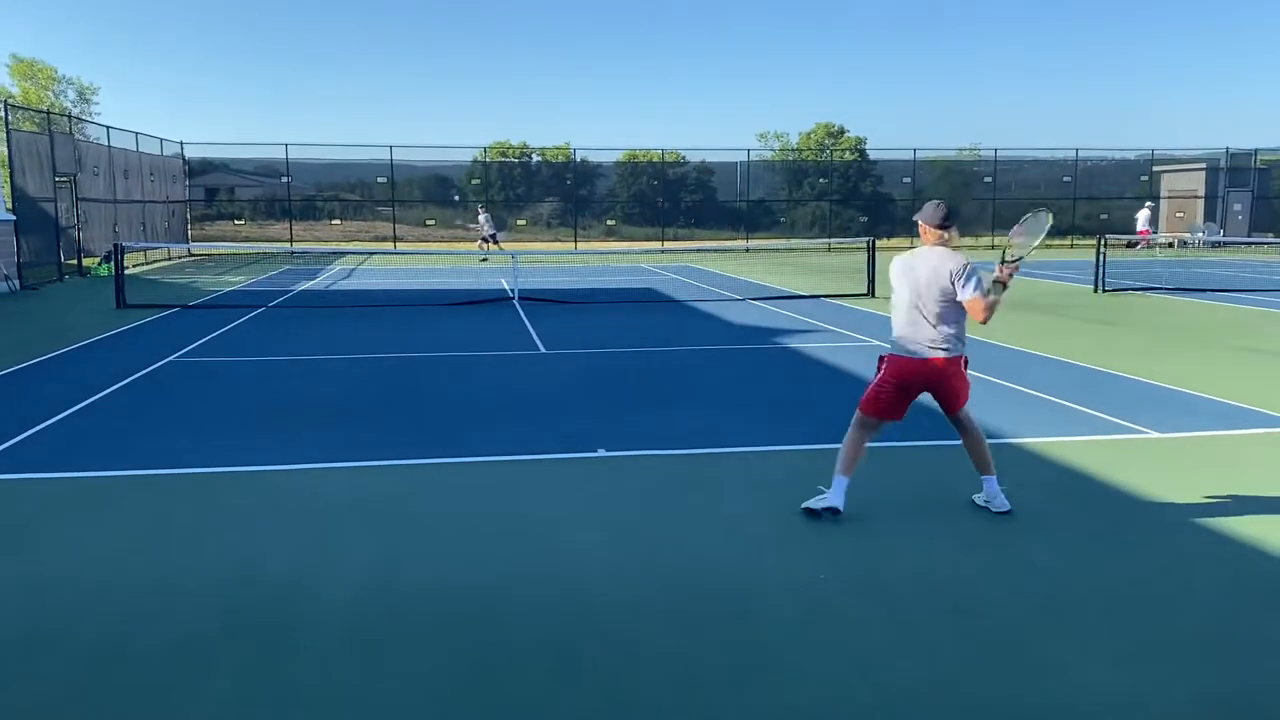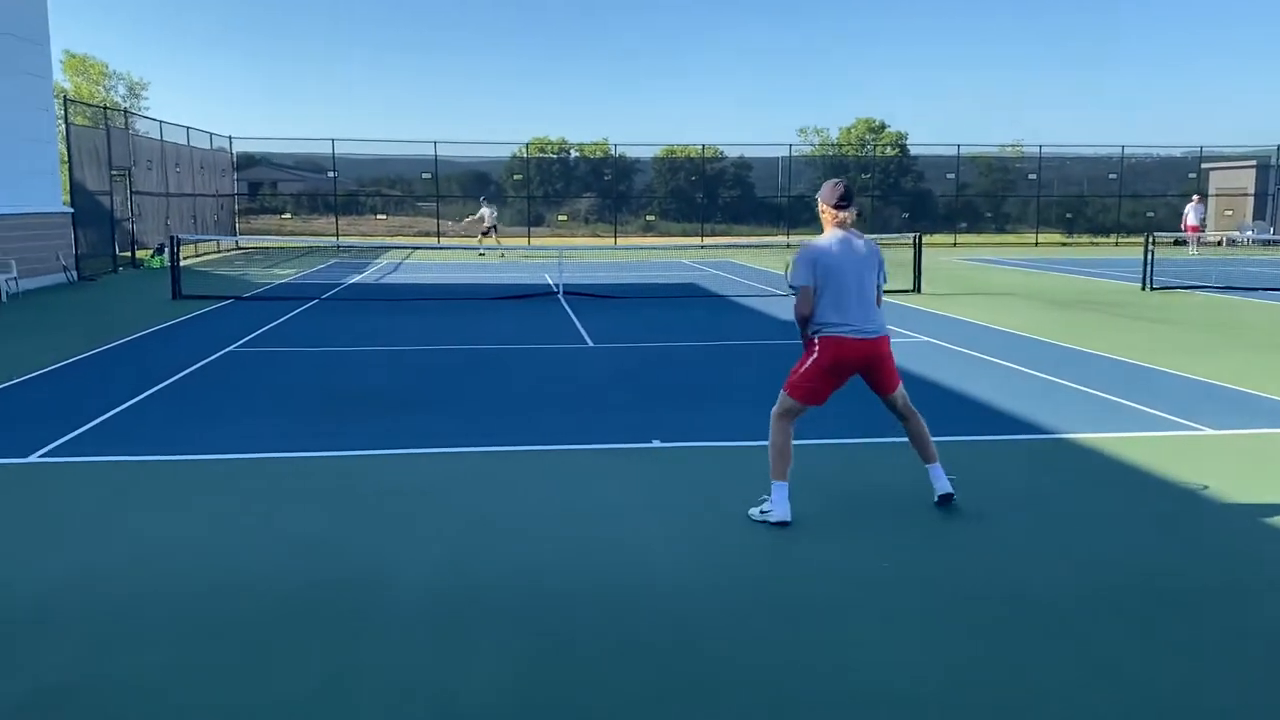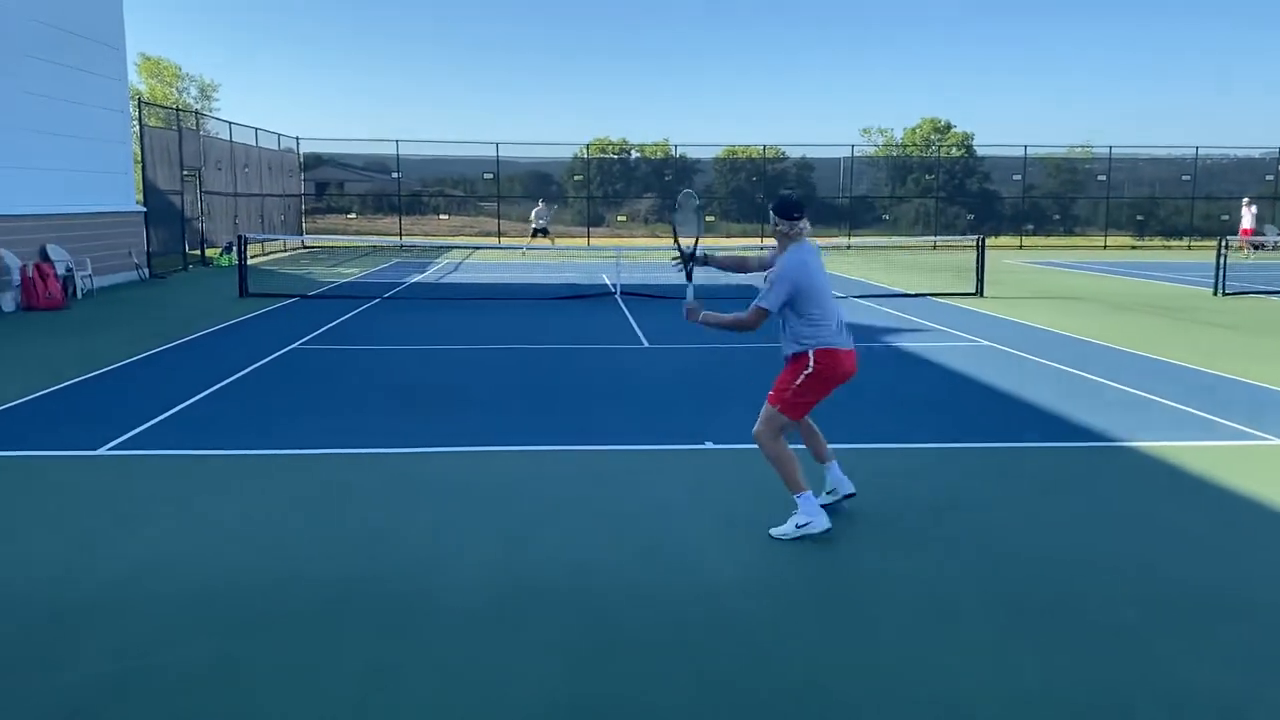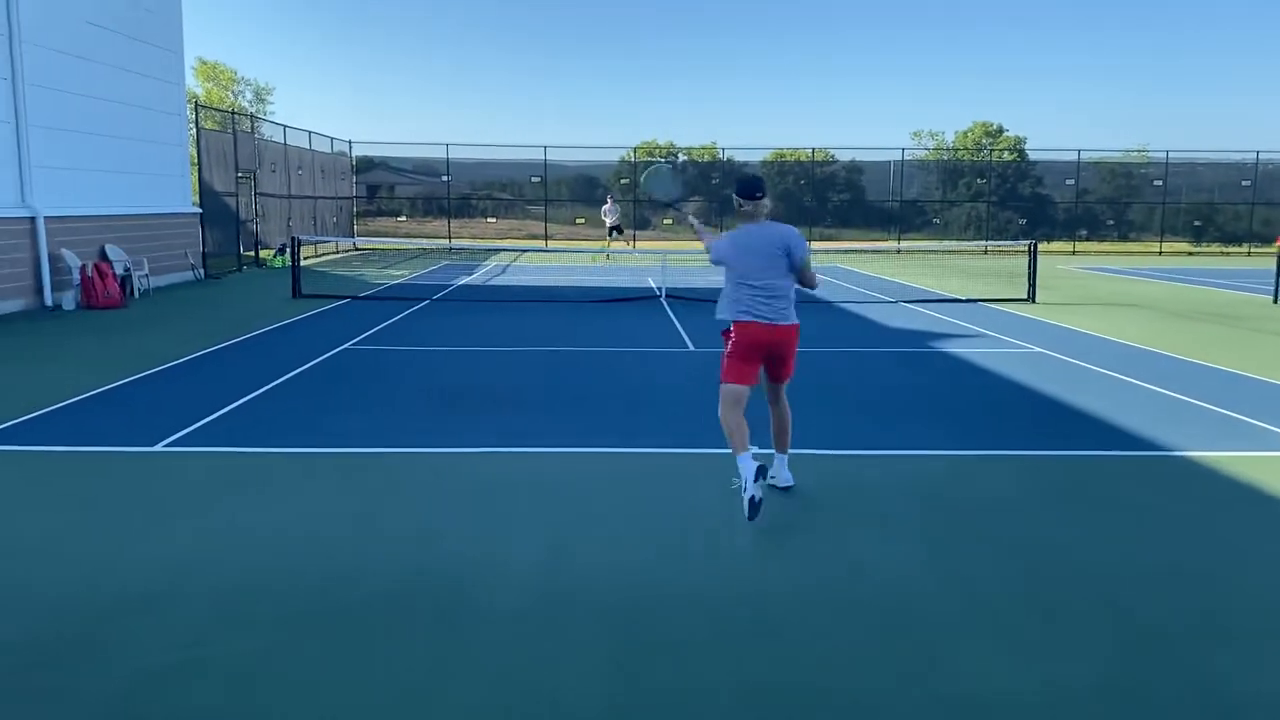
dt=0.7s
person 1, frame 1
left shoulder: (900, 263)
right shoulder: (961, 264)
right elbow: (980, 315)
right wrist: (999, 288)
left hip: (901, 361)
right hip: (946, 364)
left knee: (860, 429)
right knee: (964, 422)
left ankle: (835, 493)
right ankle: (993, 492)
person 1, frame 2
left shoulder: (810, 251)
right shoulder: (871, 249)
left elbow: (803, 309)
left wrist: (806, 332)
left hip: (832, 344)
right hip: (876, 342)
left knee: (781, 416)
right knee: (905, 410)
left ankle: (778, 502)
right ankle: (940, 482)
person 1, frame 3
left shoulder: (788, 269)
right shoulder: (805, 250)
left elbow: (750, 321)
right elbow: (753, 263)
left wrist: (701, 318)
right wrist: (704, 259)
left hip: (821, 358)
right hip: (837, 355)
left knee: (766, 434)
right knee: (794, 417)
left ankle: (810, 514)
right ankle: (838, 481)
person 1, frame 4
left shoulder: (728, 242)
right shoulder: (789, 235)
left elbow: (710, 244)
right elbow: (810, 283)
left wrist: (695, 223)
left hip: (743, 332)
right hip: (785, 331)
left knee: (730, 409)
right knee: (777, 396)
left ankle: (748, 468)
right ankle: (781, 469)
